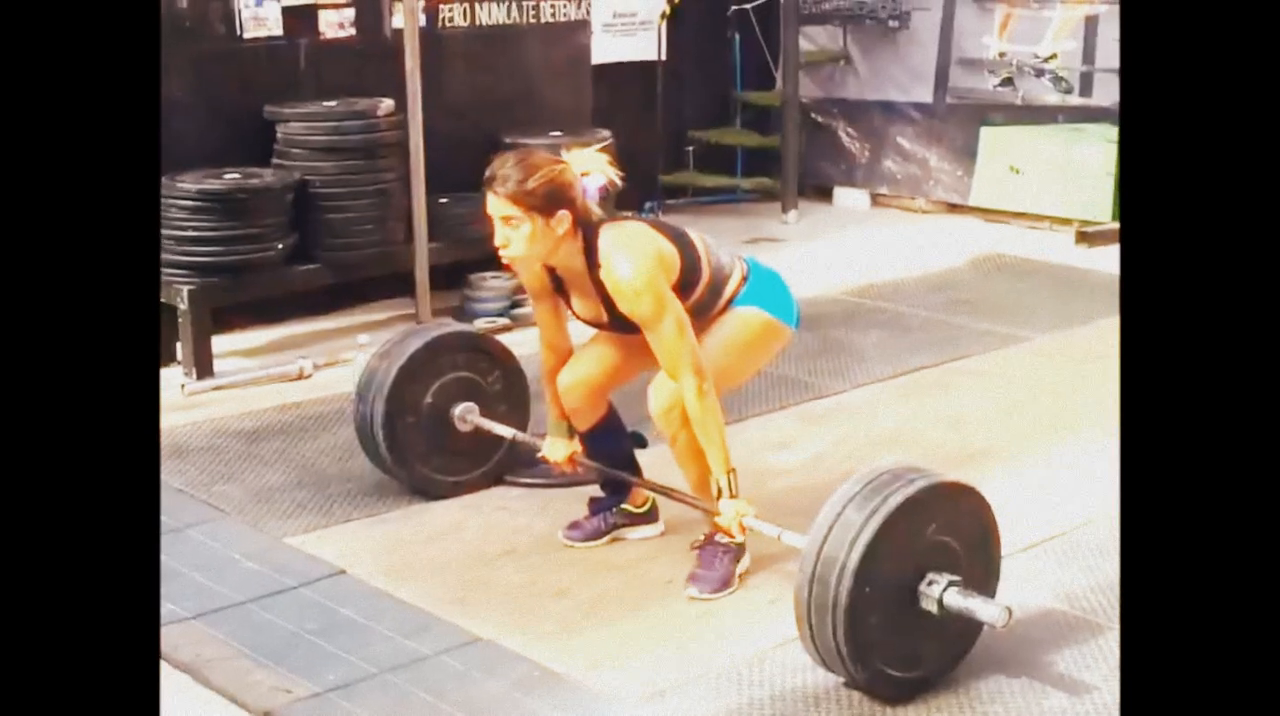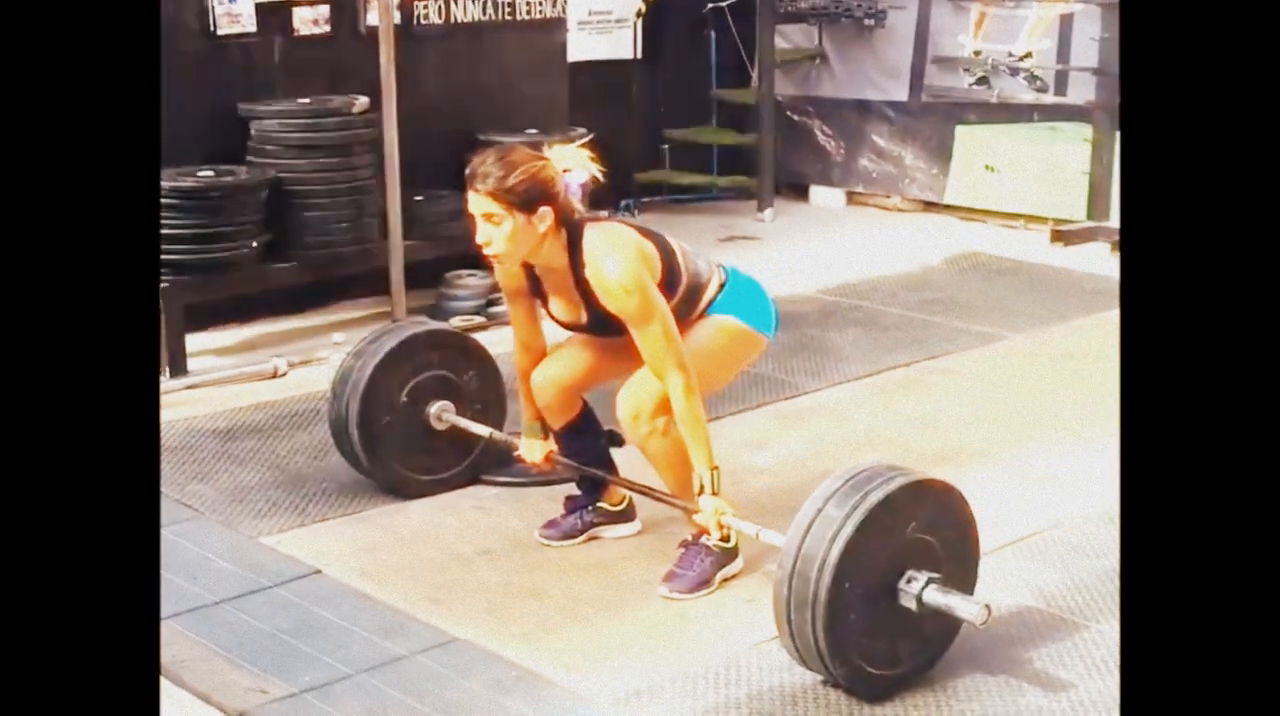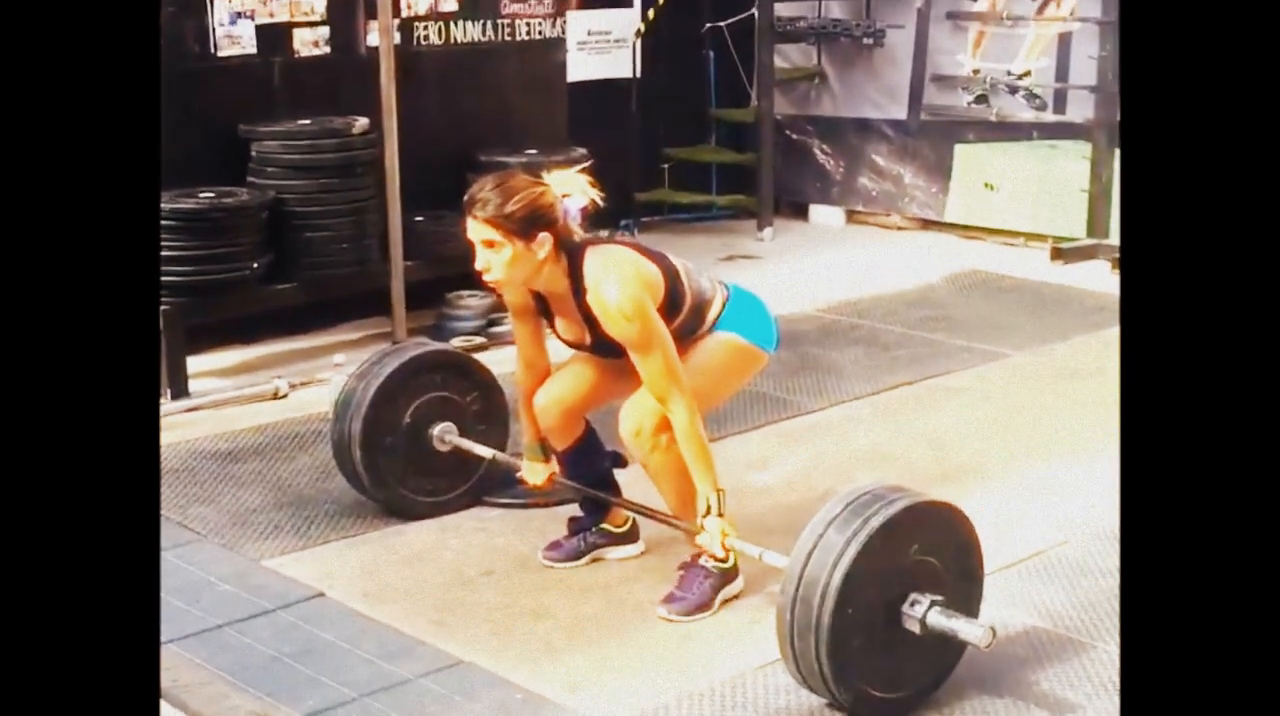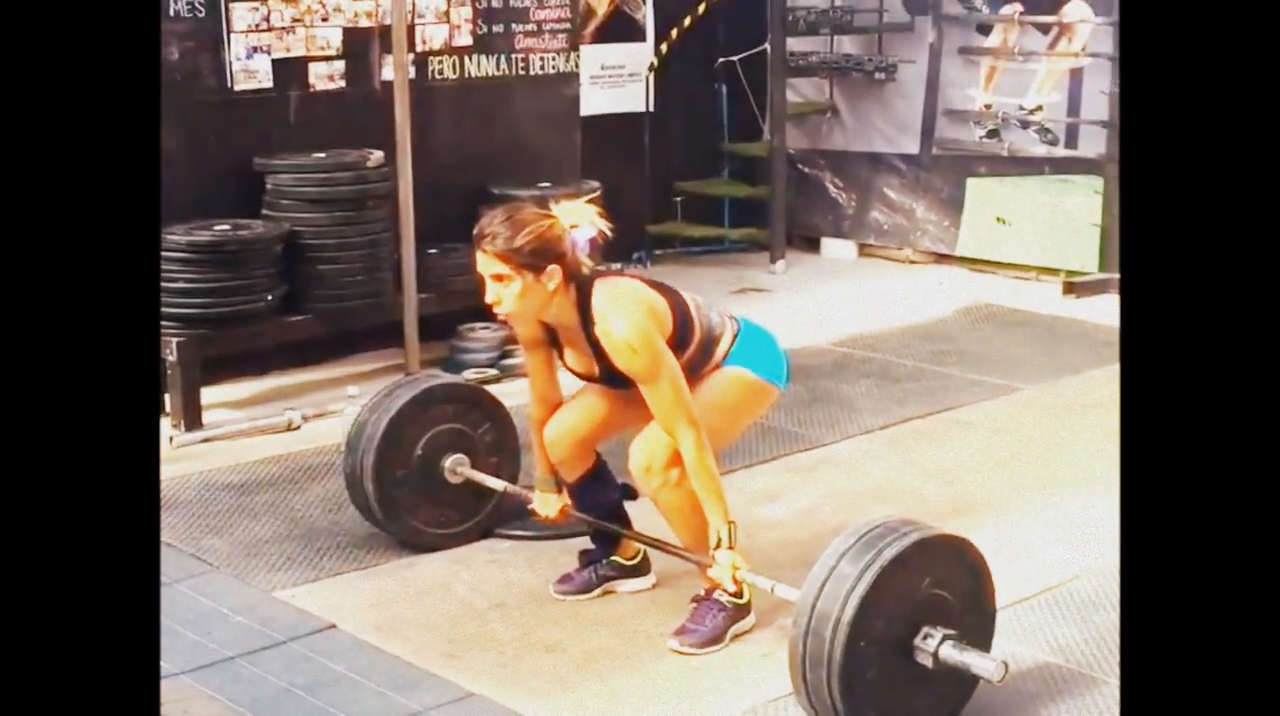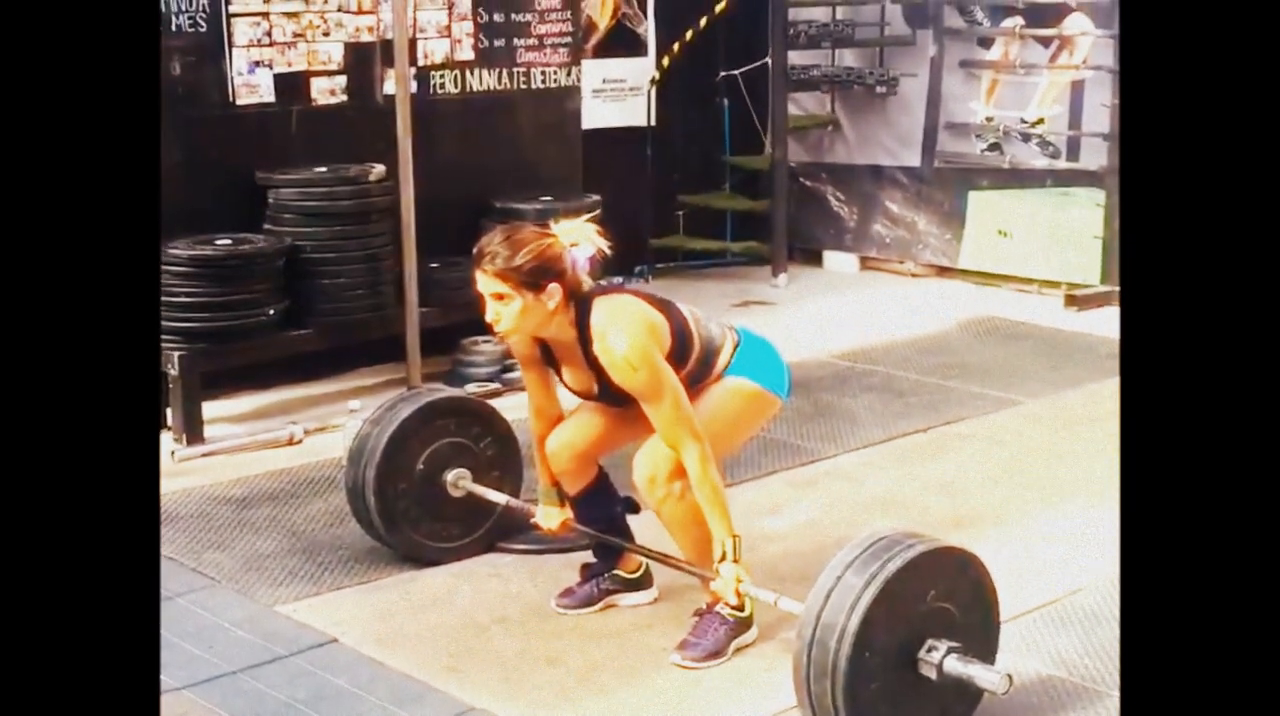
dt=1s
person 1, frame 1
left shoulder: (625, 267)
right shoulder: (535, 261)
left elbow: (692, 381)
right elbow: (554, 349)
left wrist: (726, 489)
right wrist: (558, 430)
left hip: (752, 301)
right hip: (687, 305)
left knee: (668, 400)
right knee: (576, 383)
left ankle: (726, 536)
right ankle: (631, 504)
person 1, frame 2
left shoulder: (609, 266)
right shoulder: (513, 262)
left elbow: (678, 379)
right elbow: (528, 350)
left wrist: (708, 487)
right wrist: (532, 430)
left hip: (730, 309)
right hip: (665, 310)
left knee: (638, 406)
right knee: (550, 383)
left ankle: (714, 540)
right ankle: (608, 503)
person 1, frame 3
left shoulder: (610, 291)
right shoulder: (521, 283)
left elbow: (678, 403)
right elbow: (531, 371)
left wrist: (711, 507)
right wrist: (534, 451)
left hip: (732, 326)
right hip: (667, 328)
left knee: (640, 422)
right knee: (552, 403)
left ankle: (716, 559)
right ankle: (610, 524)
person 1, frame 4
left shoulder: (619, 323)
right shoulder: (530, 313)
left elbow: (687, 434)
right elbow: (543, 403)
left wrist: (723, 540)
right wrist: (546, 484)
left hip: (742, 360)
right hip: (677, 361)
left knee: (651, 458)
right knee: (562, 436)
left ankle: (727, 594)
right ankle: (621, 557)
person 1, frame 5
left shoulder: (618, 341)
right shoulder: (527, 332)
left elbow: (691, 448)
right elbow: (544, 418)
left wrist: (728, 553)
right wrist: (550, 496)
left hip: (744, 369)
right hip: (678, 372)
left knee: (655, 469)
right knee: (565, 448)
left ankle: (730, 608)
right ankle: (624, 570)
